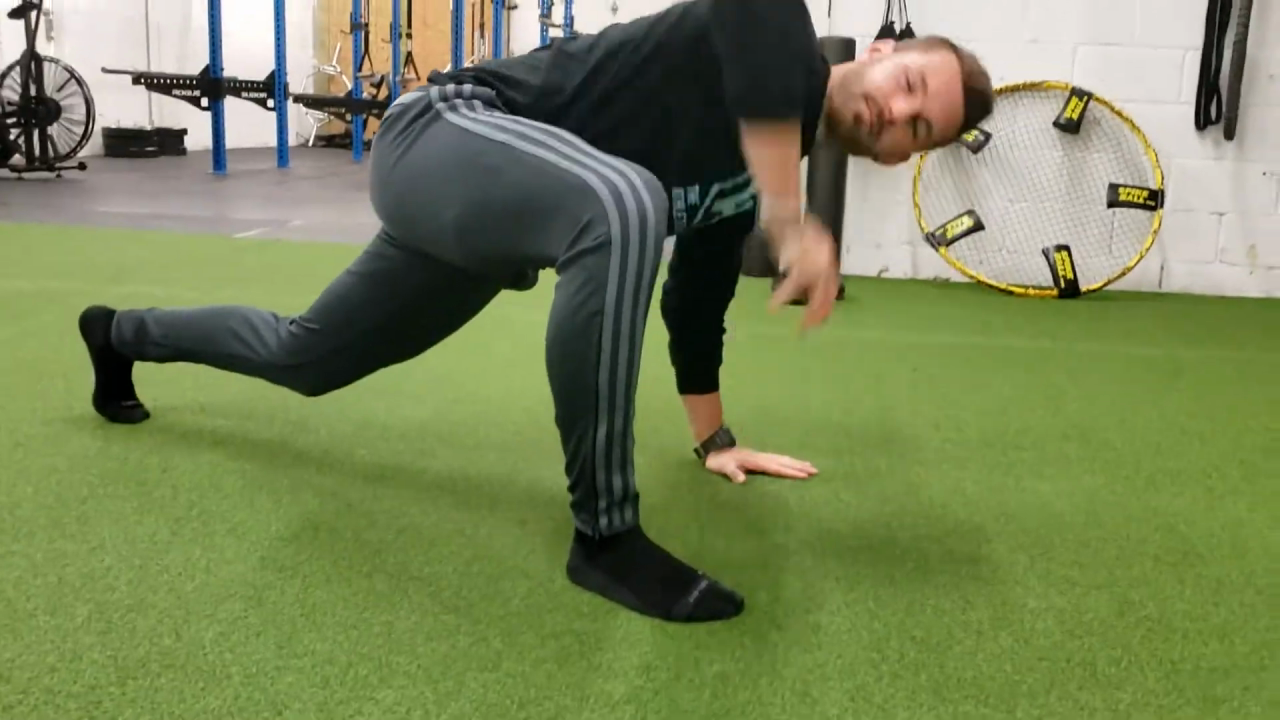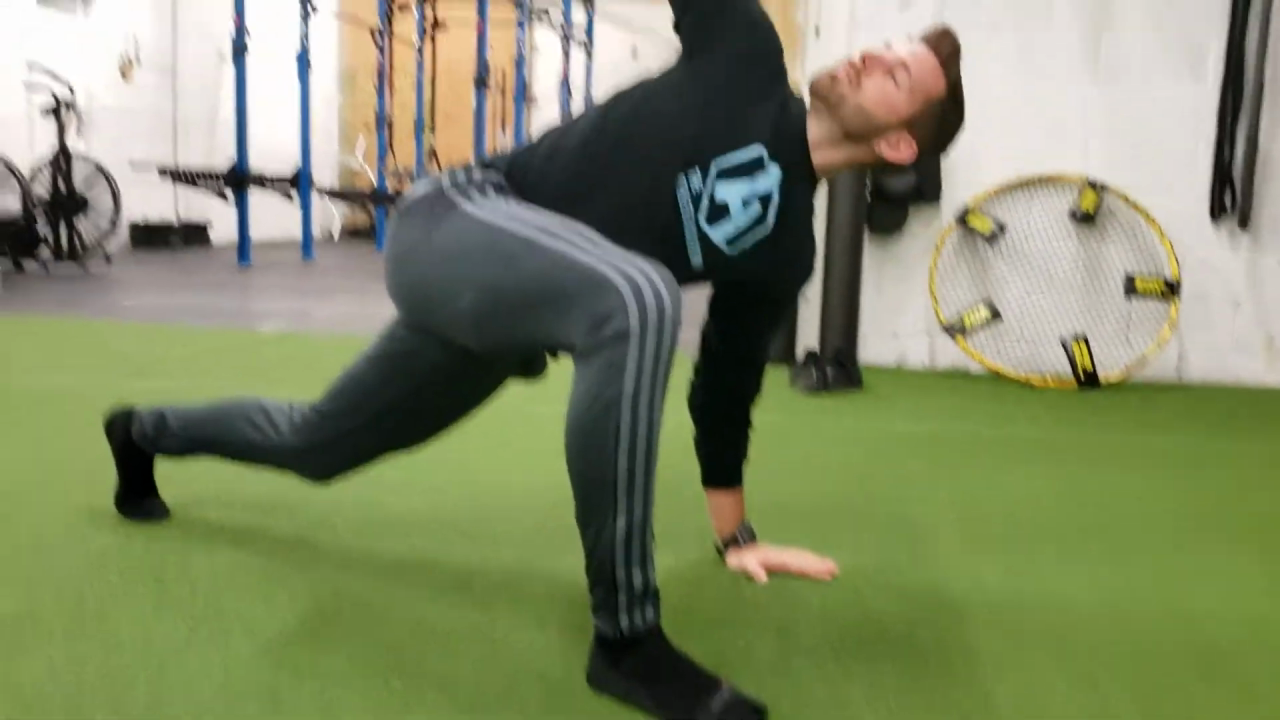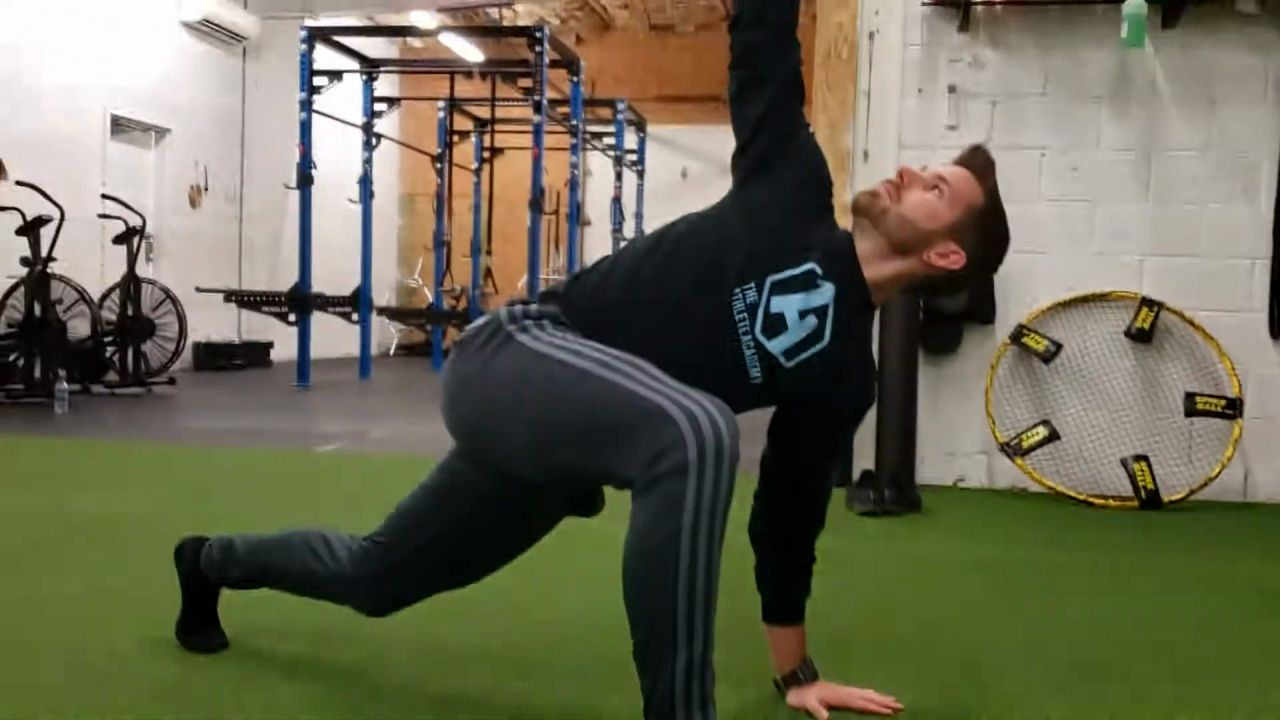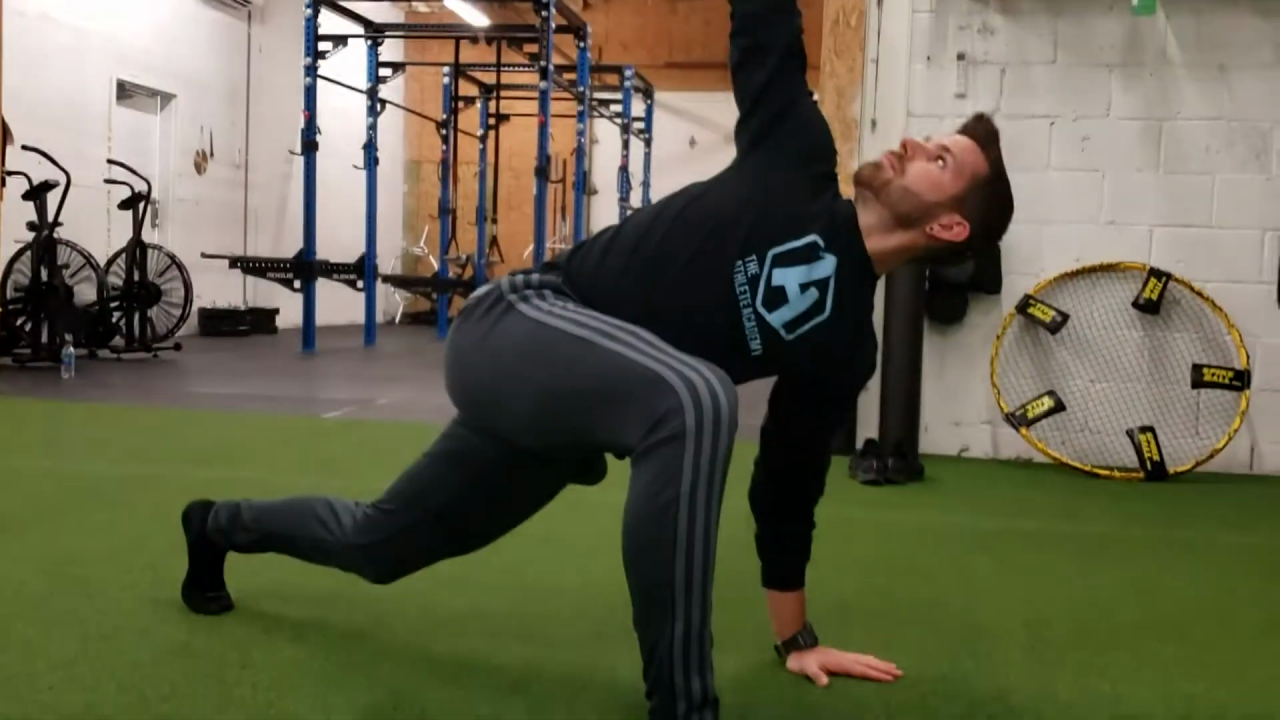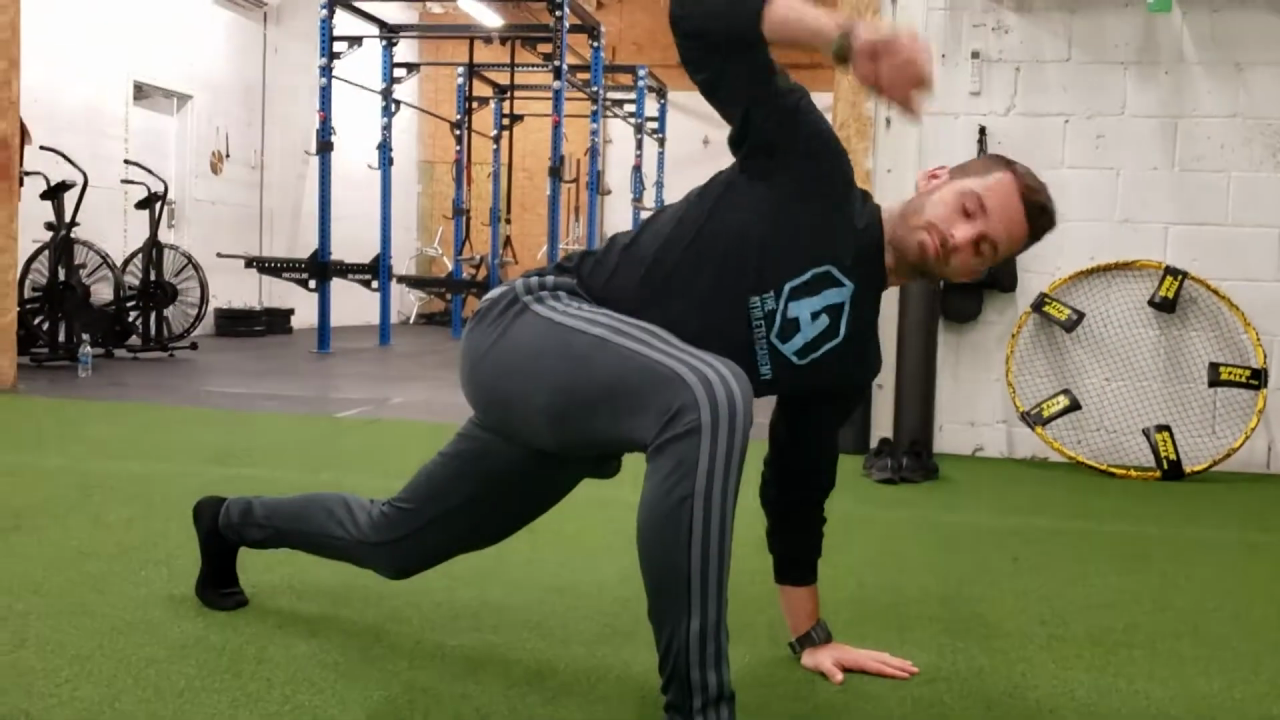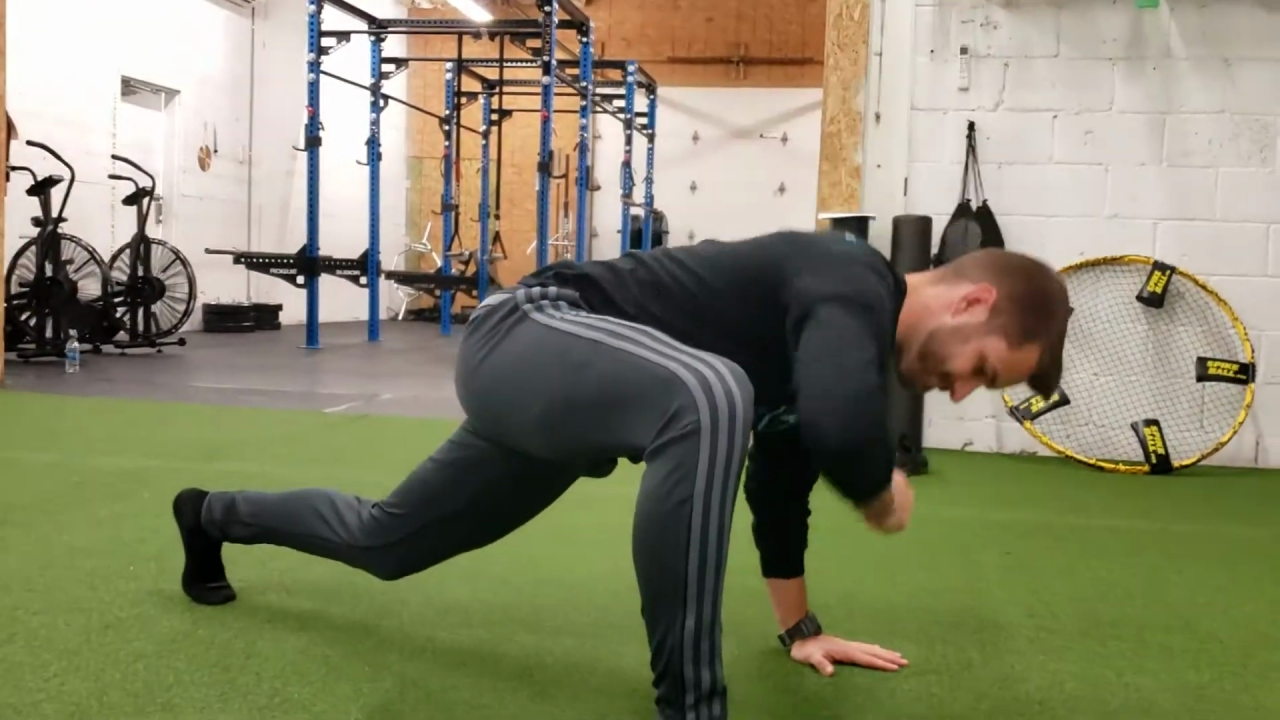
dt=0.4s
person 1, frame 1
left shoulder: (759, 159)
left elbow: (696, 286)
left wrist: (713, 437)
right wrist: (794, 224)
left hip: (475, 204)
right hip: (441, 131)
left knee: (304, 357)
right knee: (623, 204)
left ankle: (123, 333)
right ankle: (604, 533)
person 1, frame 2
left shoulder: (787, 247)
left elbow: (726, 382)
left wrist: (737, 533)
left hip: (498, 303)
right hip: (454, 222)
left knee: (315, 440)
right knee: (636, 299)
left ankle: (148, 431)
right ankle: (625, 634)
person 1, frame 3
left shoulder: (845, 372)
right shoulder: (793, 190)
left elbow: (788, 514)
left hip: (552, 440)
right hip: (510, 357)
left knee: (373, 578)
right knee: (694, 434)
left ankle: (213, 562)
person 1, frame 4
left shoulder: (847, 344)
right shoulder: (797, 161)
left elbow: (788, 481)
left wrist: (794, 636)
left hip: (560, 410)
right hip: (512, 326)
left knee: (379, 544)
right knee: (694, 400)
left ankle: (220, 525)
person 1, frame 5
left shoulder: (852, 352)
right shoulder: (818, 174)
left elbow: (797, 483)
left wrist: (810, 634)
left hip: (568, 416)
right hip: (529, 327)
left knee: (395, 541)
right knee: (709, 398)
left ankle: (229, 521)
person 1, frame 6
left shoulder: (851, 329)
right shoulder: (856, 286)
left elbow: (779, 457)
right elbow: (840, 427)
left wrist: (799, 621)
right wrist: (886, 493)
left hip: (540, 377)
right hip: (524, 333)
left knee: (385, 540)
right knee: (710, 397)
left ankle: (215, 515)
